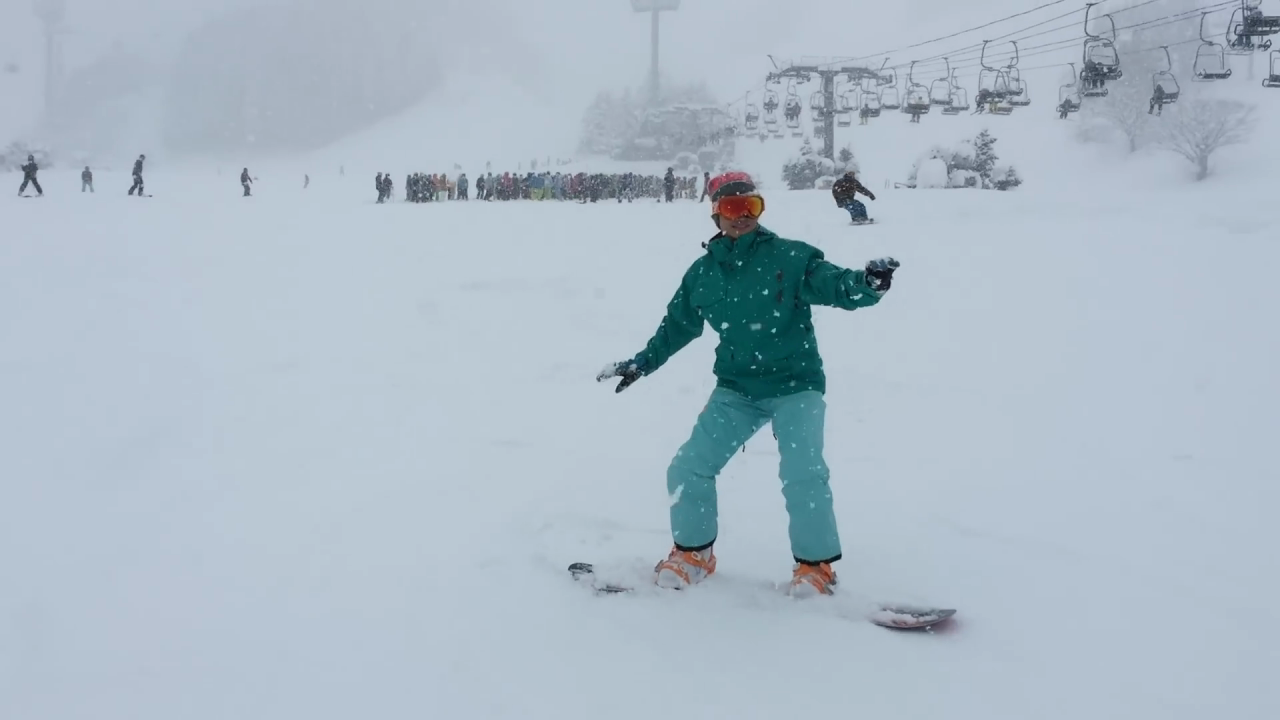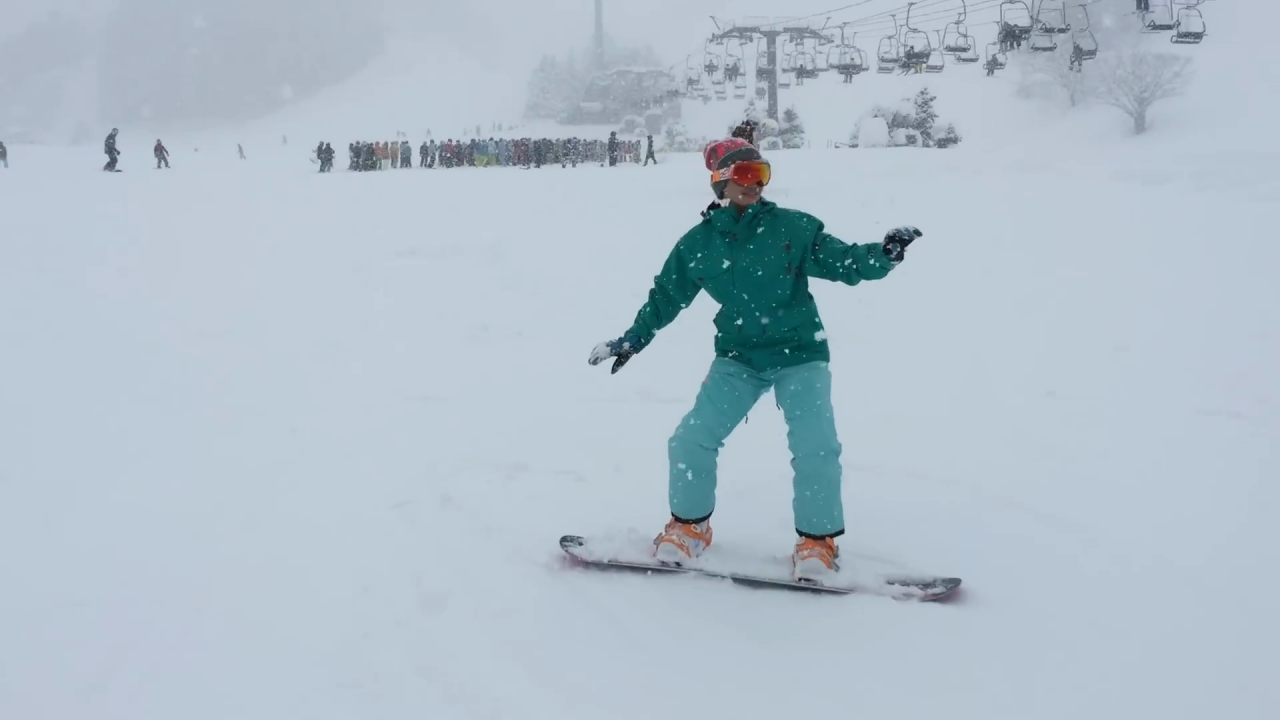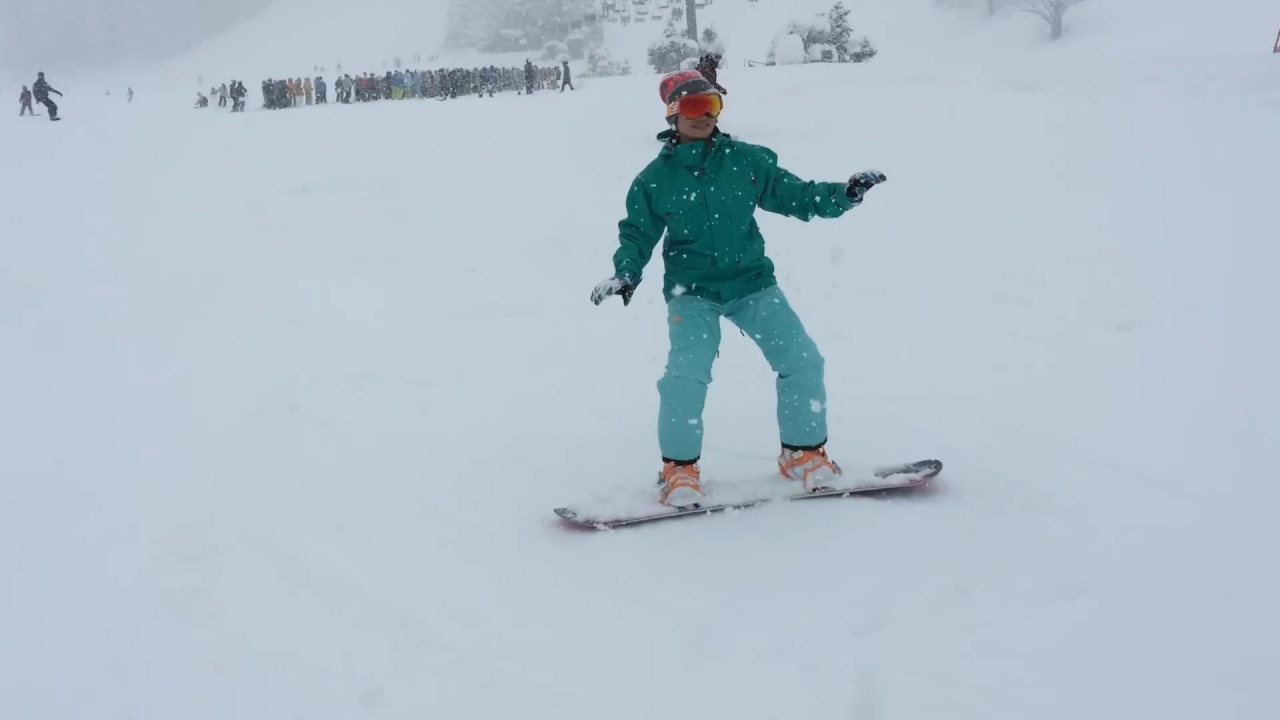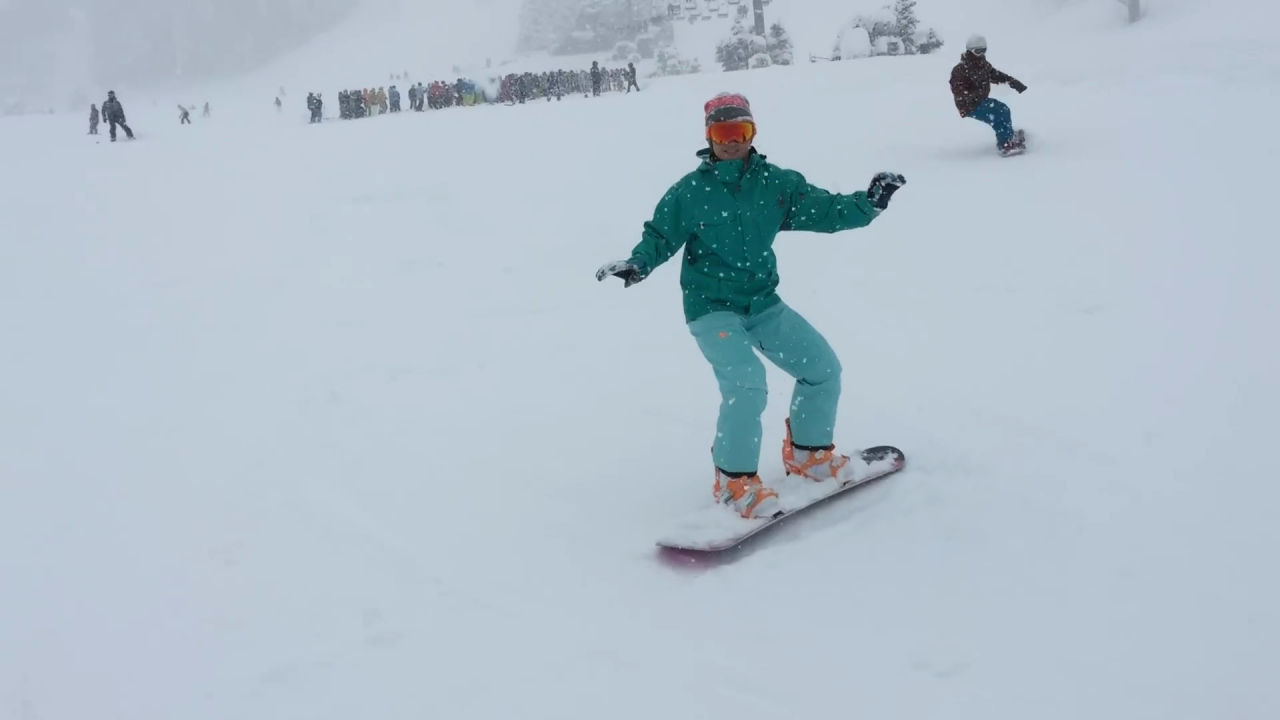
dt=1s
person 1, frame 1
left shoulder: (791, 257)
right shoulder: (702, 273)
left elbow: (839, 288)
right elbow: (678, 325)
left wrist: (870, 282)
right wrist: (642, 363)
left hip: (796, 384)
right hip: (736, 389)
left knee: (803, 473)
right knee: (687, 469)
left ankle: (814, 566)
right ankle: (693, 553)
person 1, frame 2
left shoulder: (793, 227)
right shoulder: (696, 244)
left elbow: (842, 262)
right elbow: (666, 296)
left wrist: (883, 254)
right wrist: (634, 339)
left hip: (800, 354)
right hip: (738, 358)
left knee: (816, 445)
right knee: (692, 440)
left ankle: (817, 540)
right ankle: (689, 526)
person 1, frame 3
left shoulder: (748, 160)
right shoulder: (654, 179)
left elbow: (796, 197)
right elbow: (637, 234)
left wrist: (845, 194)
right wrist: (626, 273)
left hip: (753, 282)
right hip: (692, 291)
left knee: (802, 359)
right knee: (686, 374)
left ankle: (803, 452)
right ankle: (678, 467)
person 1, frame 4
left shoulder: (777, 183)
right shoulder: (688, 192)
left elbow: (825, 211)
right elbow: (660, 237)
left wrist: (870, 202)
right wrist: (637, 265)
left hip: (764, 303)
right hip: (711, 307)
left knee: (823, 367)
right knee: (746, 384)
left ankle: (809, 453)
right ankle: (736, 480)
